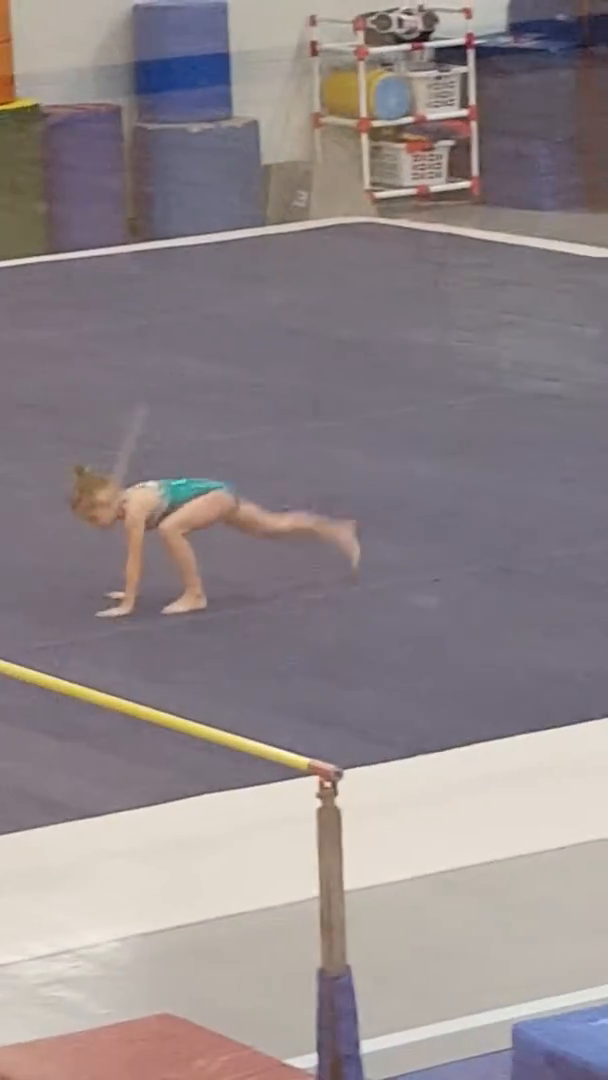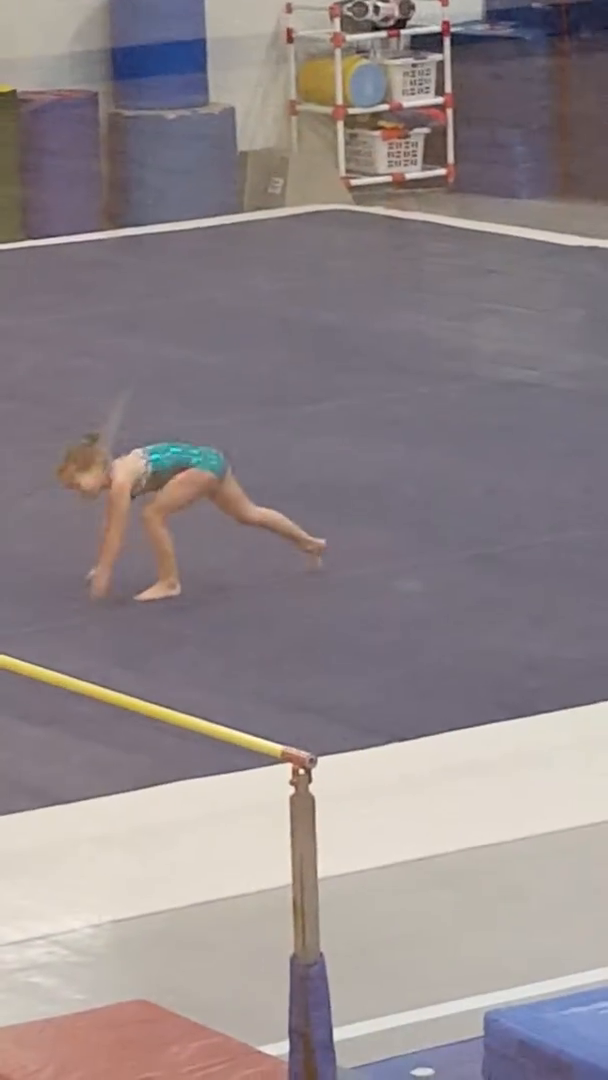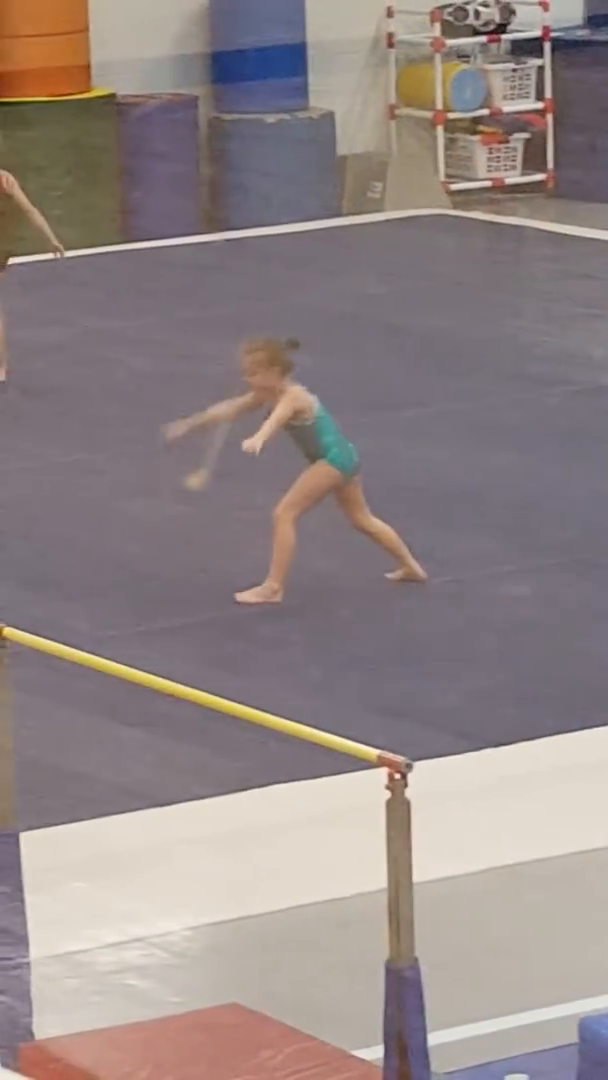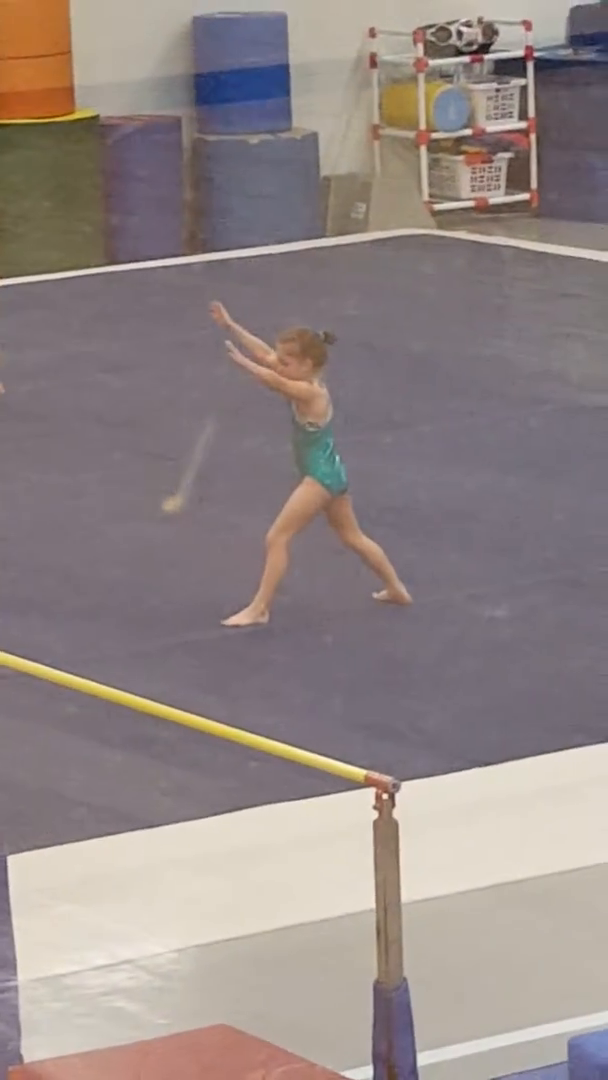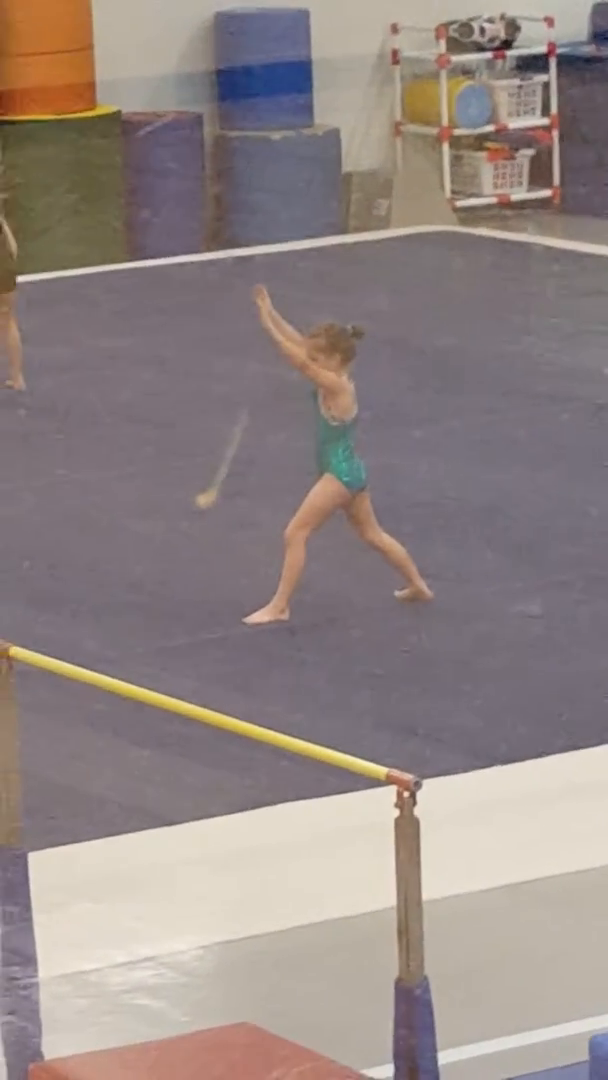
dt=0.7s
person 1, frame 1
left shoulder: (132, 509)
right shoulder: (126, 502)
left elbow: (134, 559)
right elbow: (134, 556)
left wrist: (128, 602)
right wrist: (130, 590)
left hip: (217, 494)
right hip: (213, 493)
left knee: (169, 529)
right knee: (273, 525)
left ankle: (194, 595)
right ankle: (335, 532)
person 1, frame 2
left shoulder: (120, 479)
right shoulder: (114, 476)
left elbow: (117, 531)
right elbow: (110, 527)
left wrist: (103, 574)
right wrist: (101, 567)
left hip: (202, 465)
right hip: (209, 459)
left knee: (152, 515)
right knee: (248, 513)
left ankle: (169, 582)
right ankle: (309, 542)
person 1, frame 3
left shoulder: (292, 397)
right shoulder: (269, 392)
left elbow: (275, 419)
right elbow: (228, 409)
left wrist: (258, 439)
right wrist: (190, 423)
left hip: (333, 458)
right hip: (342, 456)
left knee: (284, 515)
right knee: (362, 519)
left ankle: (272, 588)
right ankle: (411, 568)
person 1, frame 4
left shoulder: (311, 393)
right shoulder: (304, 384)
left elbow: (274, 381)
right elbow: (264, 354)
left wrist: (241, 361)
right wrist: (230, 325)
left hip: (320, 477)
right hip: (330, 473)
left knee: (277, 537)
right knee: (353, 537)
left ankle: (259, 609)
right ankle: (396, 589)
person 1, frame 5
left shoulder: (337, 386)
right shoulder: (333, 378)
left elbow: (300, 362)
right elbow: (300, 346)
left wrist: (269, 327)
right wrist: (272, 314)
left hip: (339, 474)
right hip: (347, 470)
left knee: (295, 534)
right knee: (373, 535)
left ankle: (279, 606)
right ankle: (418, 586)
